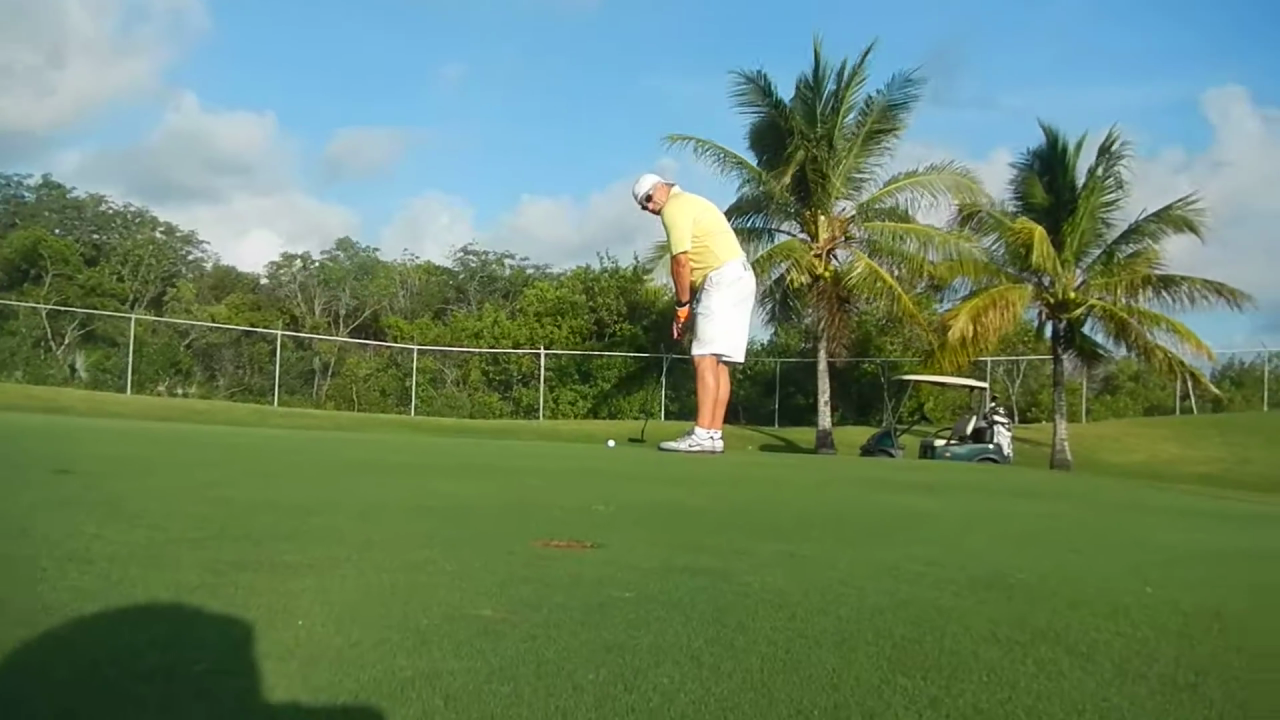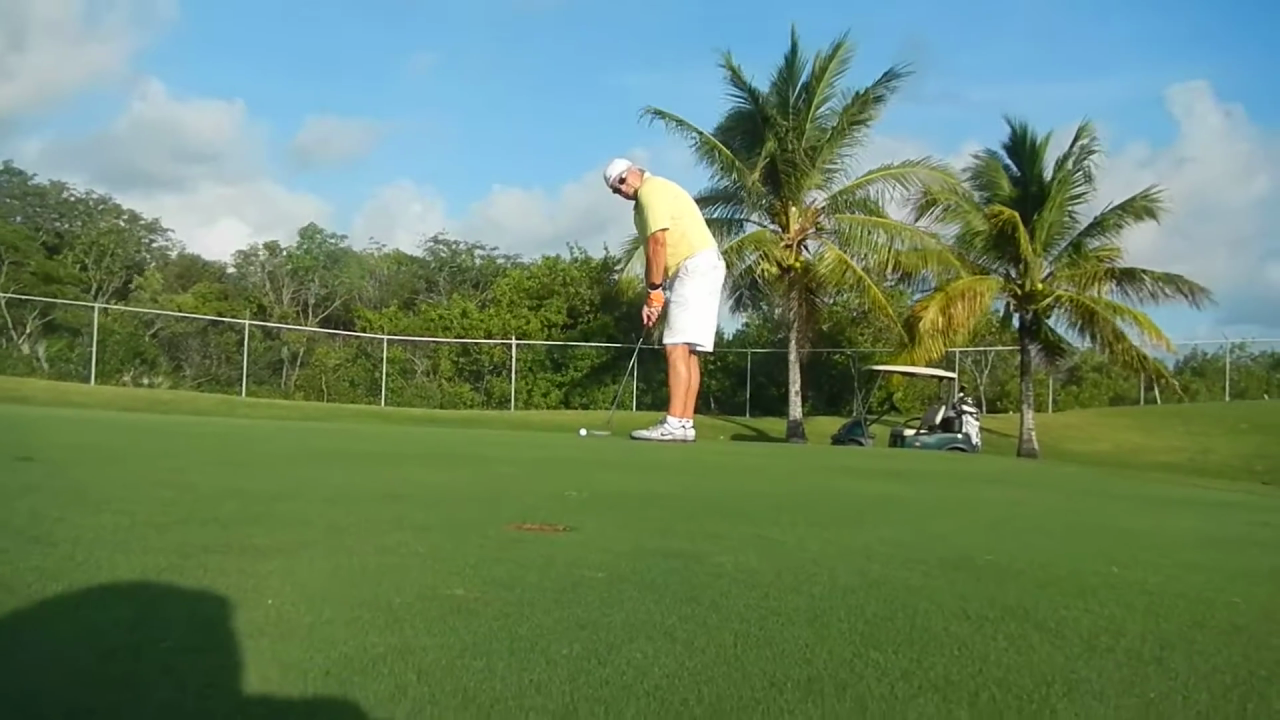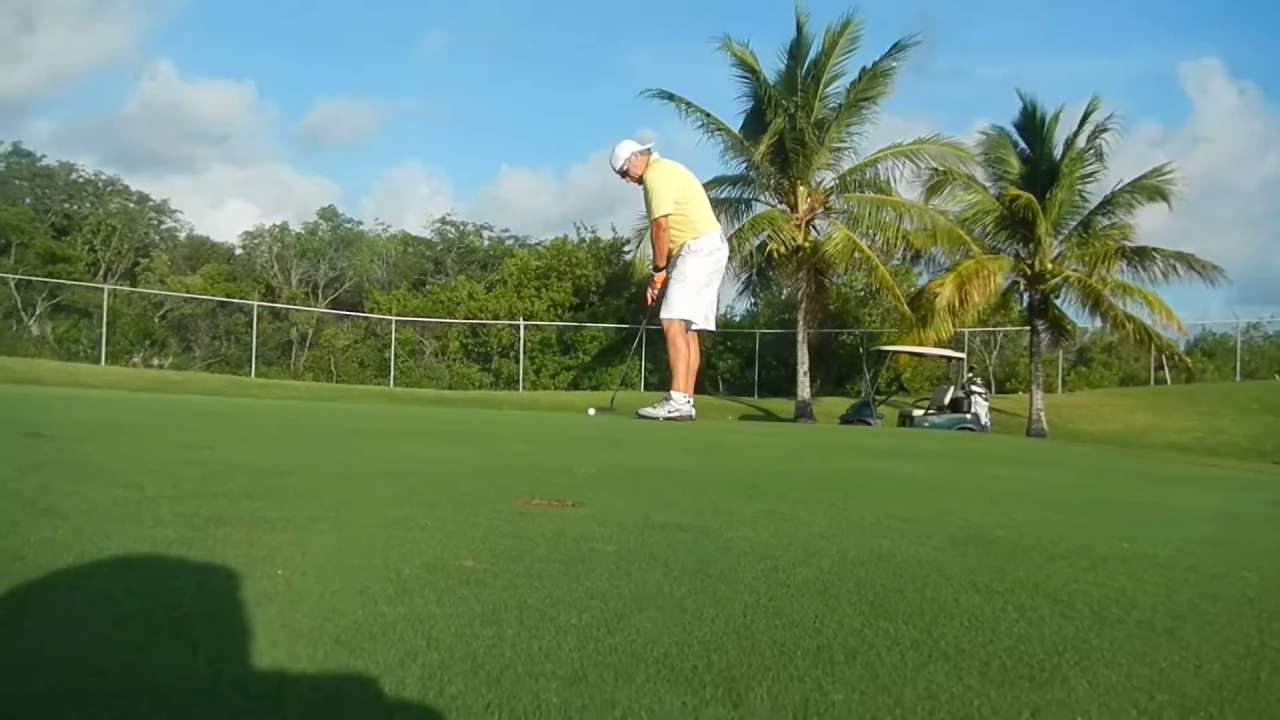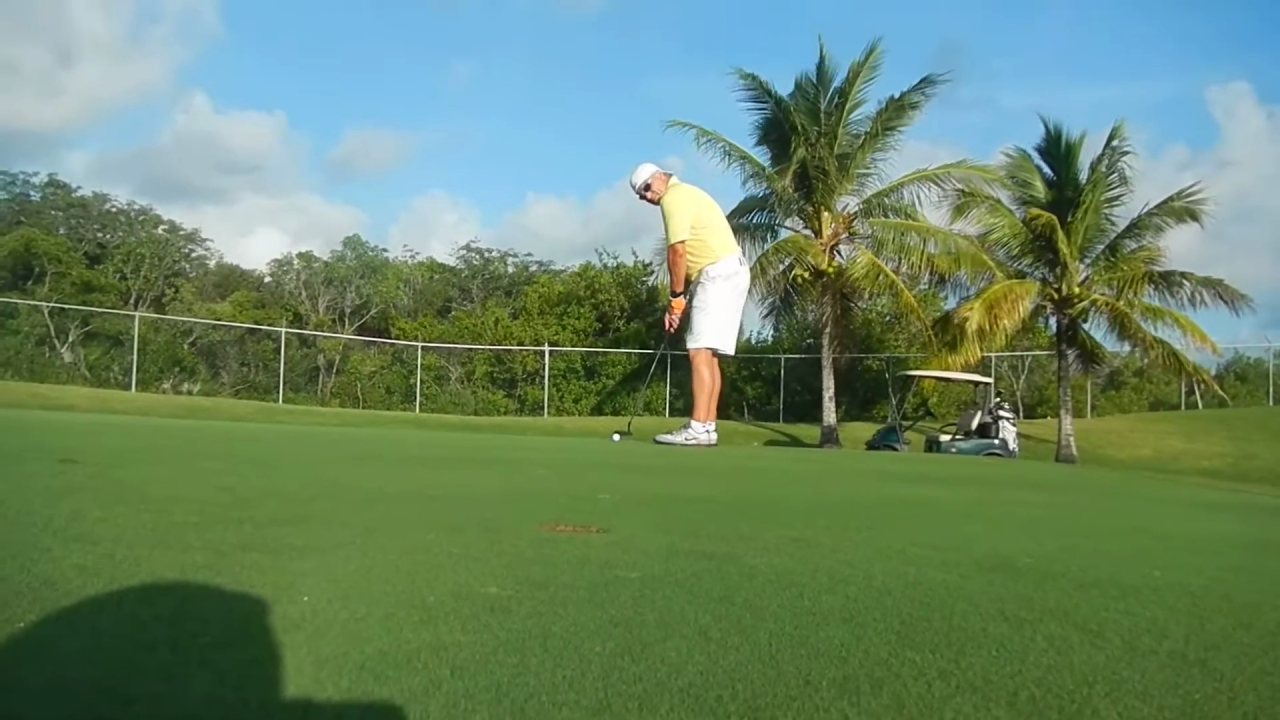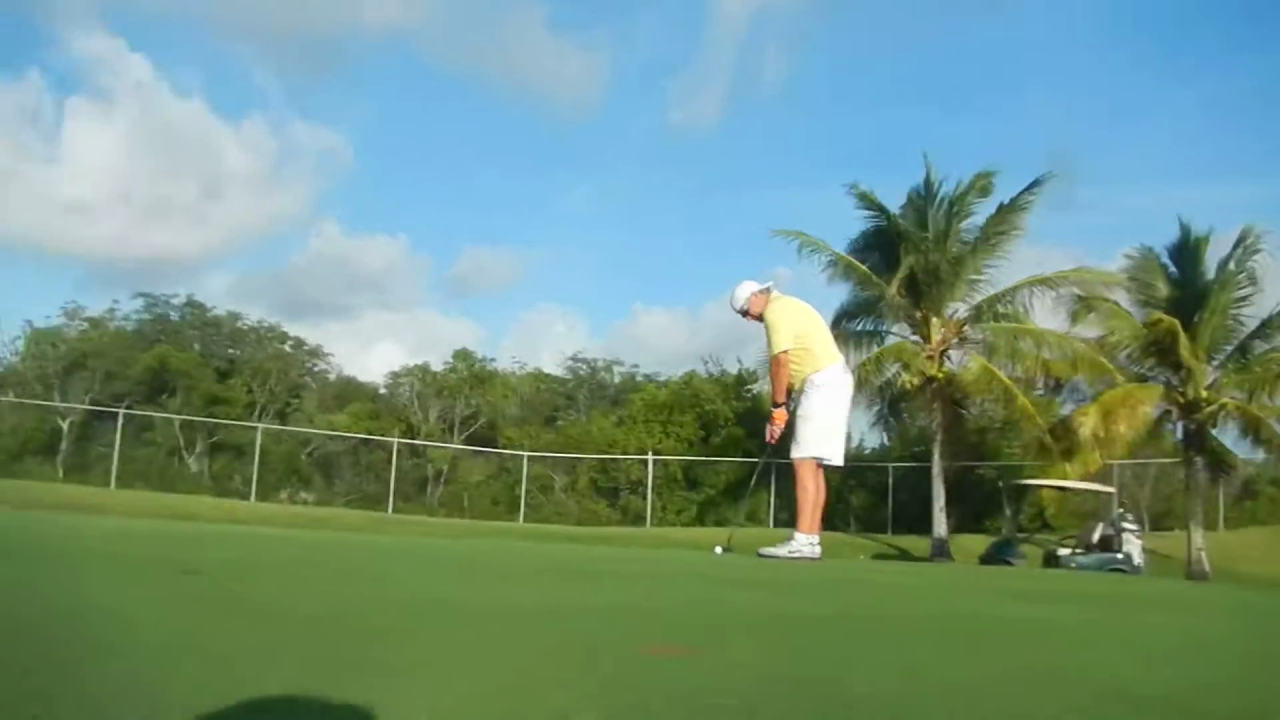
dt=0.7s
person 1, frame 1
left shoulder: (674, 207)
right shoulder: (685, 205)
left elbow: (680, 263)
right elbow: (690, 265)
left wrist: (682, 307)
right wrist: (684, 308)
left hip: (724, 279)
right hip: (736, 279)
left knee: (706, 357)
right knee: (718, 360)
left ankle: (703, 434)
right ankle: (713, 434)
person 1, frame 2
left shoulder: (651, 189)
right shoulder: (640, 208)
left elbow: (658, 242)
right elbow: (652, 254)
left wrist: (654, 290)
right wrist: (652, 297)
left hip: (697, 267)
right hip: (692, 271)
left knee: (678, 346)
right knee: (686, 349)
left ankle: (674, 424)
right ankle: (685, 423)
person 1, frame 3
left shoulder: (657, 172)
right shoulder: (661, 173)
left elbow: (661, 227)
right elbow: (668, 229)
left wrist: (657, 271)
right wrist: (661, 273)
left hip: (700, 248)
right hip: (702, 249)
left knee: (673, 321)
right knee: (686, 327)
left ankle: (678, 399)
right ankle: (685, 401)
person 1, frame 4
left shoulder: (673, 197)
right shoulder: (683, 196)
left elbow: (677, 253)
right elbow: (688, 254)
left wrist: (676, 297)
right wrist: (680, 298)
left hip: (719, 274)
right hip: (726, 273)
left knee: (701, 351)
right knee: (708, 352)
left ankle: (698, 428)
right ankle: (707, 427)
person 1, frame 5
left shoulder: (775, 309)
right shoulder: (784, 307)
left elbow: (780, 362)
right elbow: (791, 363)
left wrist: (777, 408)
right wrist: (780, 409)
left hip: (822, 382)
right hip: (827, 382)
left knee: (805, 461)
right knee: (813, 464)
left ankle: (803, 540)
right ankle: (810, 539)
